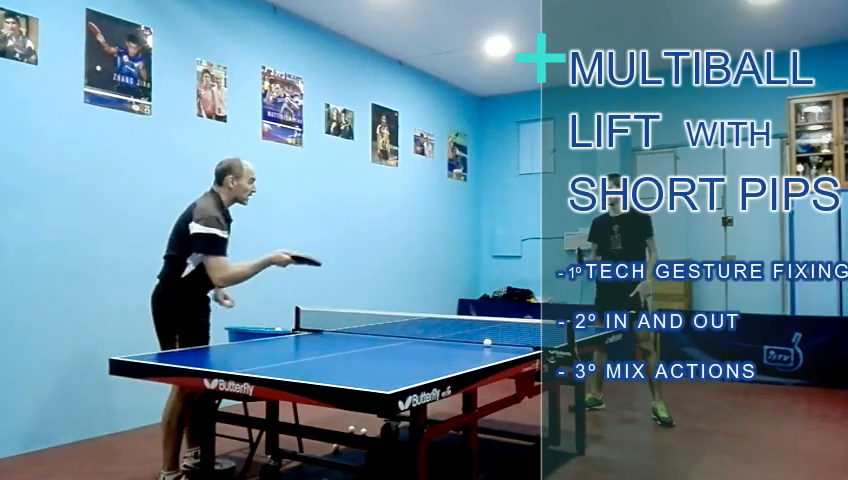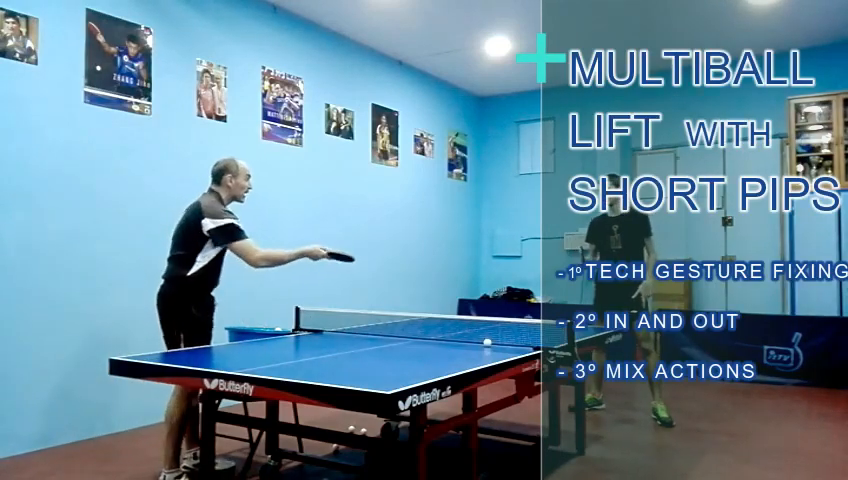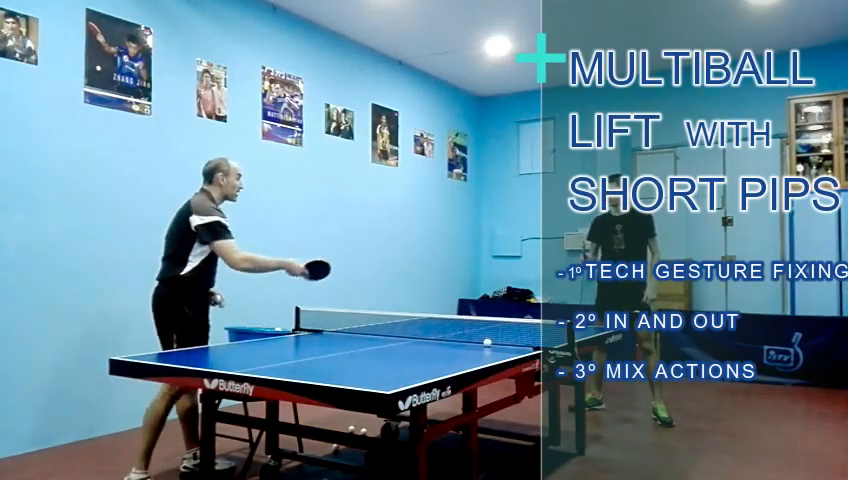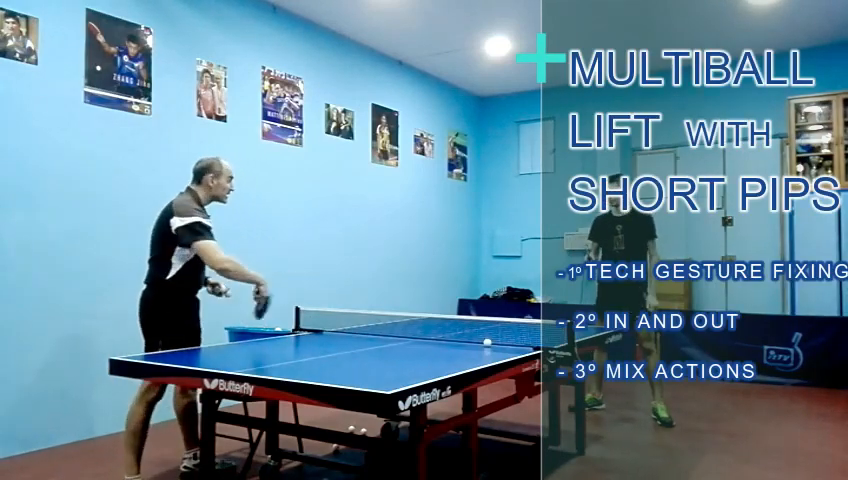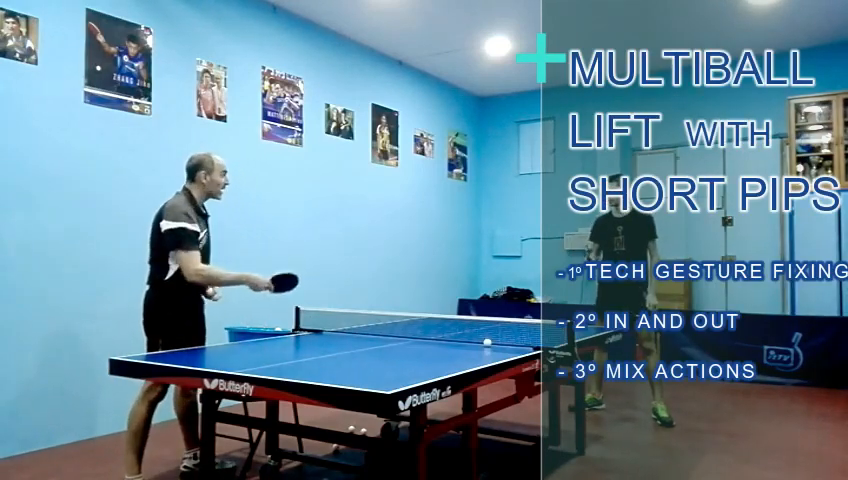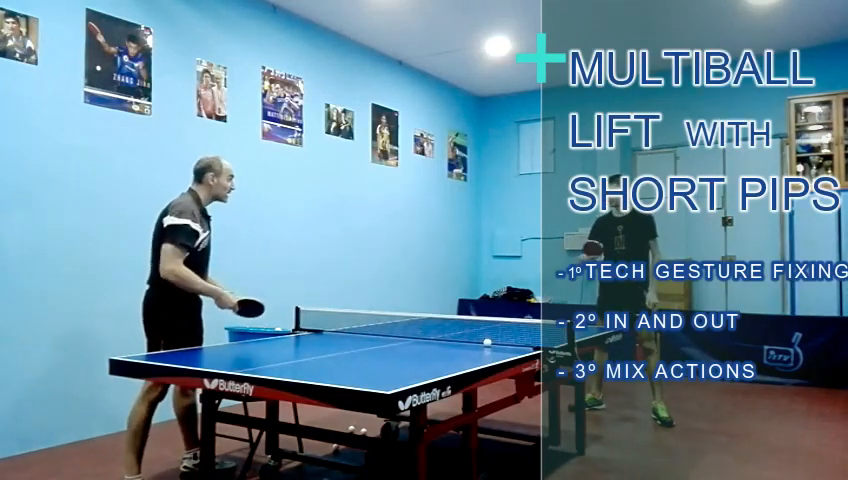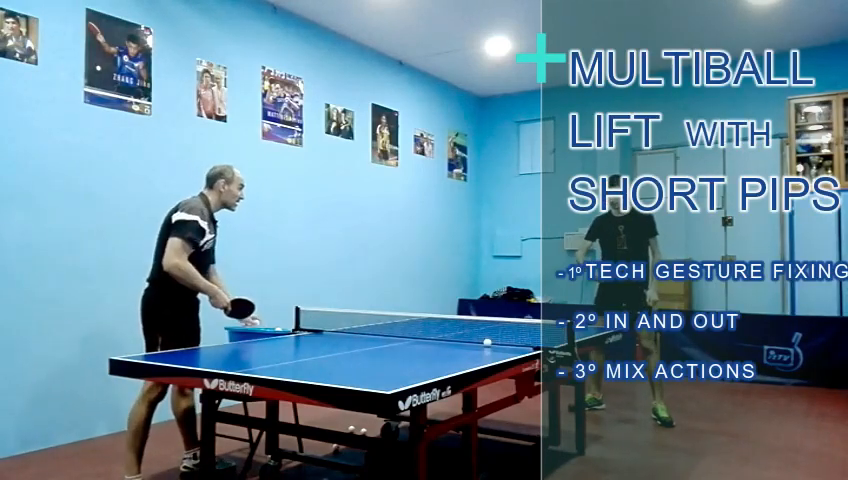
dt=0.4s
person 1, frame 1
left shoulder: (216, 211)
right shoulder: (208, 216)
right elbow: (222, 275)
left wrist: (216, 291)
right wrist: (269, 260)
left hip: (191, 303)
right hip: (176, 305)
right knee: (184, 385)
left ankle: (194, 454)
person 1, frame 2
left shoulder: (208, 208)
right shoulder: (215, 212)
right elbow: (258, 258)
right wrist: (305, 252)
left hip: (192, 302)
right hip: (181, 303)
right knee: (186, 384)
person 1, frame 3
left shoulder: (203, 209)
right shoulder: (204, 210)
right elbow: (238, 260)
left wrist: (206, 291)
right wrist: (284, 264)
left hip: (189, 303)
right hip: (176, 304)
right knee: (174, 385)
person 1, frame 4
left shoulder: (193, 210)
right shoulder: (186, 210)
right elbow: (220, 262)
left wrist: (207, 282)
right wrist: (257, 280)
left hip: (182, 306)
right hip: (163, 307)
right knee: (153, 388)
person 1, frame 5
left shoulder: (197, 210)
right shoulder: (178, 212)
right elbow: (193, 271)
left wrist: (205, 288)
right wrist: (247, 279)
left hip: (188, 308)
right hip: (167, 309)
left knee: (189, 383)
right knee: (155, 387)
person 1, frame 6
left shoulder: (199, 213)
right shoulder: (183, 211)
right elbow: (170, 270)
left wrist: (227, 295)
right wrist: (216, 293)
left hip: (185, 309)
right hip: (166, 310)
left knee: (187, 383)
right knee: (156, 387)
person 1, frame 7
left shoulder: (207, 220)
right shoulder: (191, 211)
left elbow: (210, 274)
right elbow: (172, 263)
right wrist: (212, 292)
left hip: (184, 308)
right hip: (164, 307)
left knee: (185, 382)
right knee: (155, 387)
person 2, frame 1
left shoulder: (640, 218)
right shoulder: (599, 223)
left elbow: (653, 253)
left wrist: (646, 280)
left hip: (633, 290)
right hip: (606, 290)
left knee: (647, 346)
right knee: (600, 343)
left ankle: (657, 404)
right ankle: (595, 396)
person 2, frame 2
left shoulder: (639, 218)
right shoulder: (597, 223)
left elbow: (651, 253)
left wrist: (647, 281)
right wrist: (587, 262)
left hip: (633, 290)
right hip: (605, 291)
left knee: (647, 345)
right knee: (599, 343)
left ankle: (657, 404)
right ankle: (595, 396)
person 2, frame 3
left shoulder: (642, 218)
right shoulder: (600, 222)
left elbow: (655, 253)
right elbow: (592, 254)
left wrist: (651, 283)
right wrist: (589, 260)
left hip: (636, 291)
right hip: (608, 291)
left knee: (649, 345)
right knee: (599, 343)
left ankle: (658, 404)
right ankle: (595, 395)
person 2, frame 4
left shoulder: (643, 219)
right shoulder: (600, 222)
left elbow: (653, 256)
right elbow: (593, 253)
left wrist: (651, 292)
right wrist: (592, 259)
left hip: (636, 291)
right hip: (608, 291)
left knee: (649, 345)
right knee: (600, 343)
left ankle: (658, 404)
right ankle: (595, 395)
person 2, frame 5
left shoulder: (643, 220)
right shoulder: (601, 223)
left elbow: (654, 257)
right elbow: (594, 254)
left wrist: (652, 291)
right wrist: (592, 259)
left hip: (637, 291)
right hip: (608, 292)
left knee: (649, 345)
right knee: (600, 343)
left ankle: (658, 404)
right ankle: (595, 395)
person 2, frame 6
left shoulder: (644, 219)
right shoulder: (602, 223)
left elbow: (655, 255)
right elbow: (589, 255)
left wrist: (652, 289)
right wrist: (589, 258)
left hip: (637, 291)
right hip: (609, 291)
left knee: (650, 345)
right knee: (600, 343)
left ankle: (658, 404)
right ankle: (595, 395)
person 2, frame 7
left shoulder: (643, 219)
right shoulder: (600, 222)
left elbow: (655, 254)
right elbow: (580, 253)
left wrist: (652, 287)
left hip: (637, 290)
right hip: (608, 290)
left knee: (649, 345)
left ankle: (658, 404)
right ankle: (595, 395)
